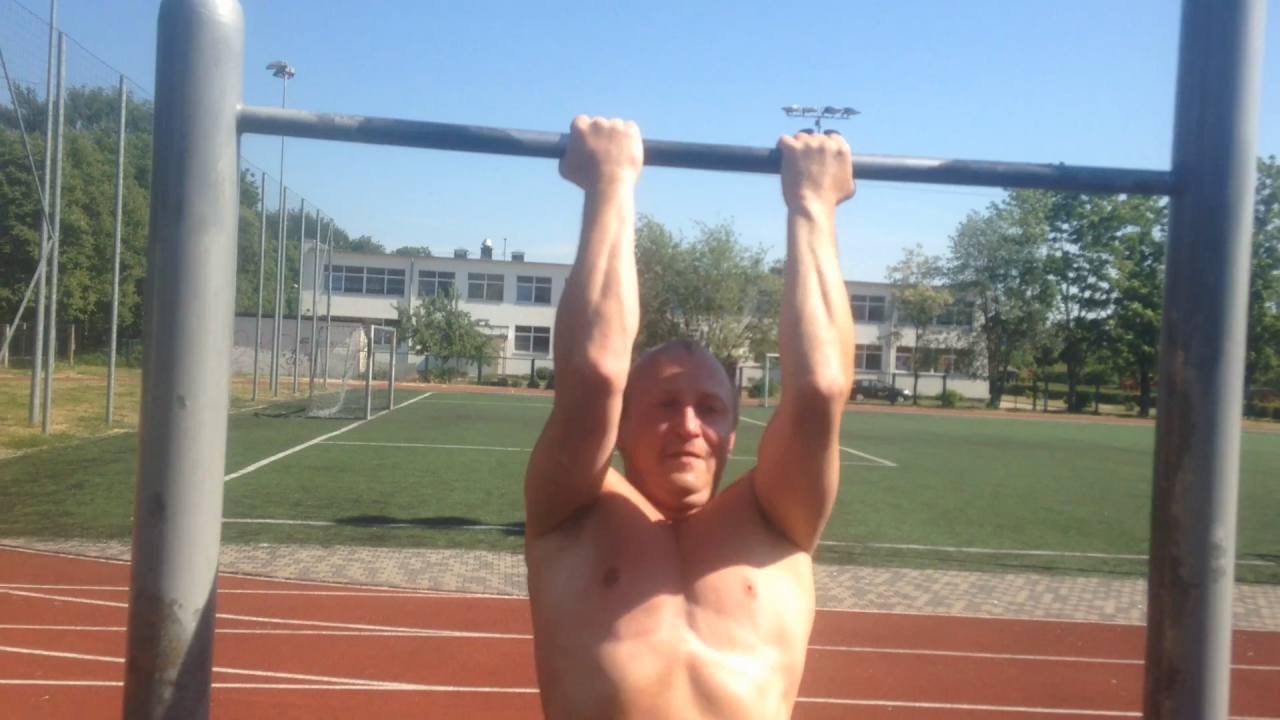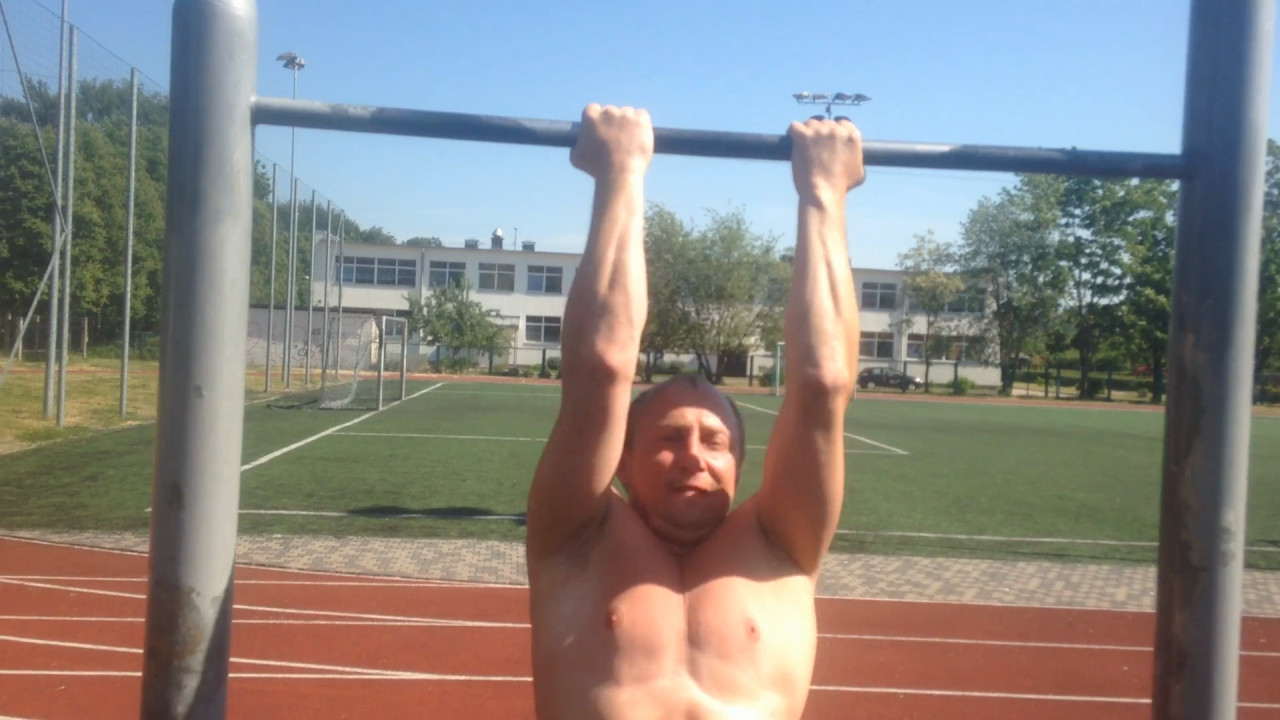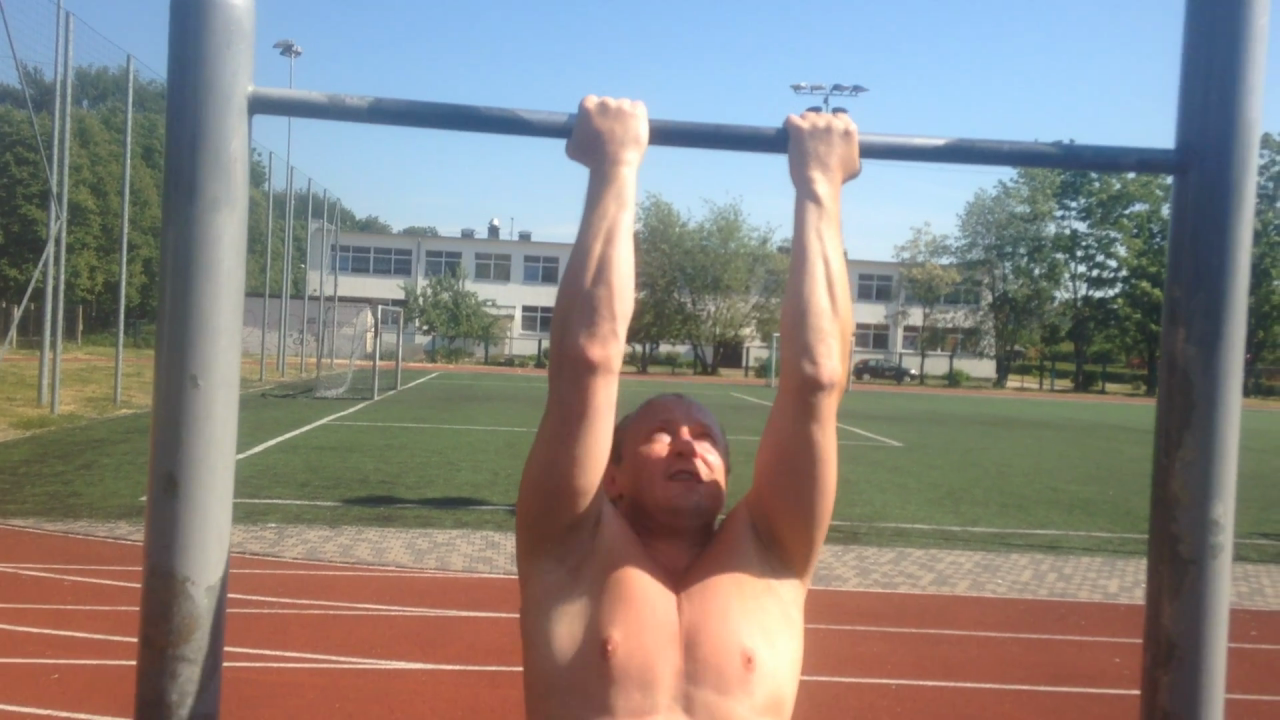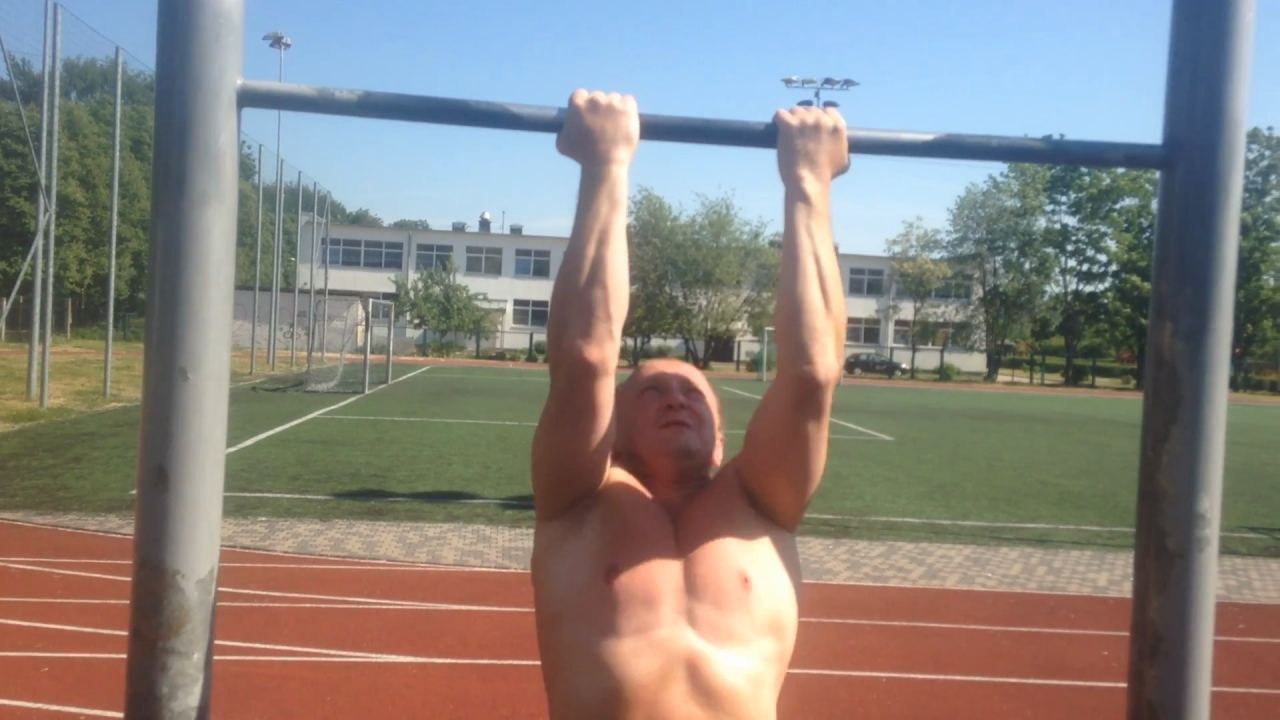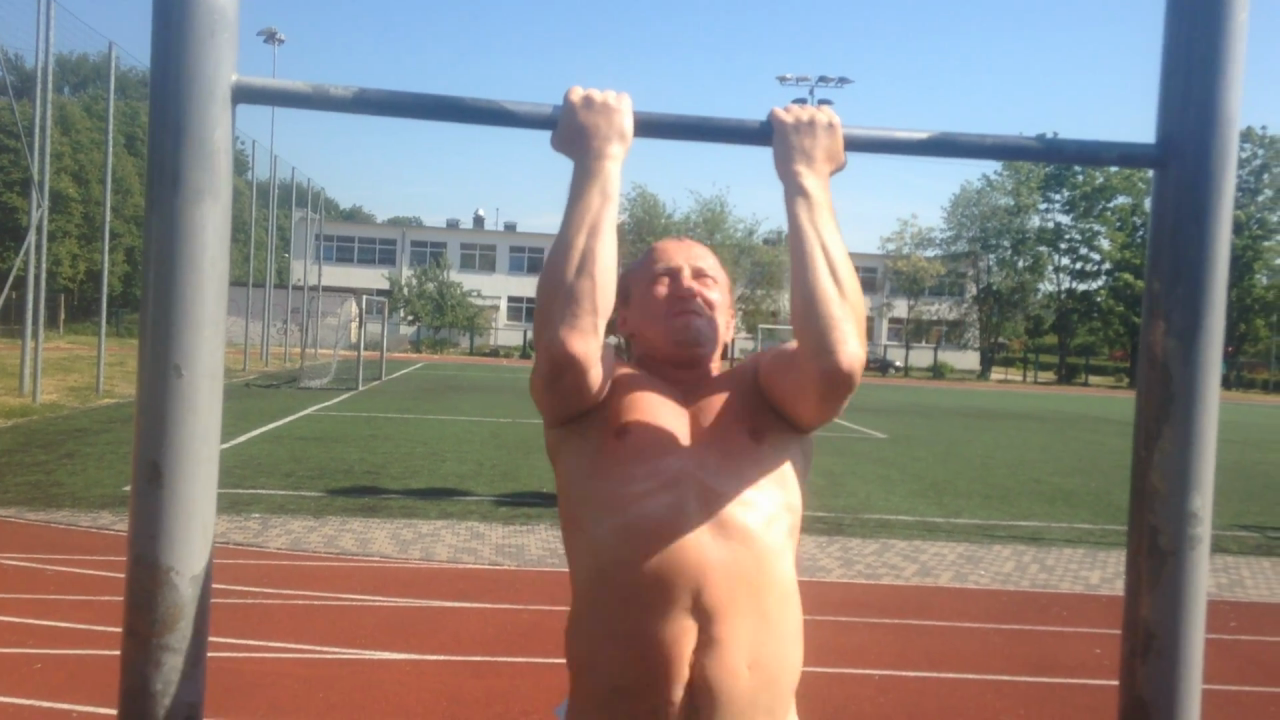
dt=0.3s
person 1, frame 1
left shoulder: (772, 527)
right shoulder: (577, 520)
left elbow: (823, 384)
right elbow: (593, 373)
left wrist: (811, 202)
right wrist: (610, 184)
person 1, frame 2
left shoulder: (775, 559)
right shoulder: (582, 552)
left elbow: (823, 380)
right elbow: (604, 368)
left wrist: (823, 189)
right wrist: (621, 175)
person 1, frame 3
left shoulder: (765, 565)
right shoulder: (573, 560)
left elbow: (815, 379)
right elbow: (588, 364)
left wrist: (820, 184)
right wrist: (616, 167)
person 1, frame 4
left shoulder: (756, 510)
right shoulder: (582, 506)
left elbow: (814, 369)
right elbow: (585, 355)
left wrist: (808, 183)
right wrist: (607, 166)
person 1, frame 5
left shoulder: (765, 397)
right shoulder: (593, 406)
left elbow: (840, 355)
right elbow: (567, 343)
left wrist: (806, 178)
right wrist: (601, 160)
